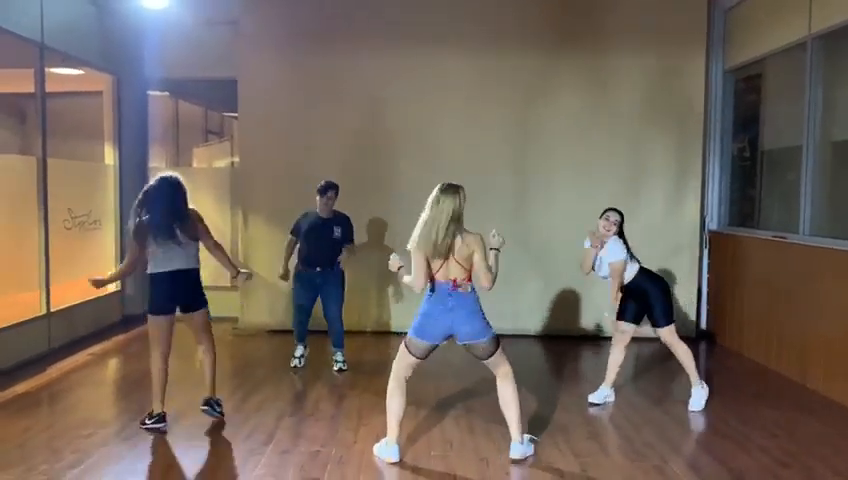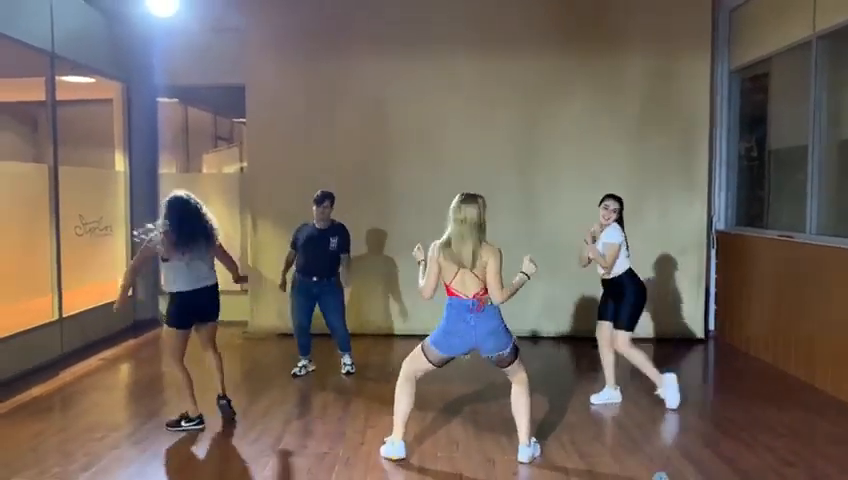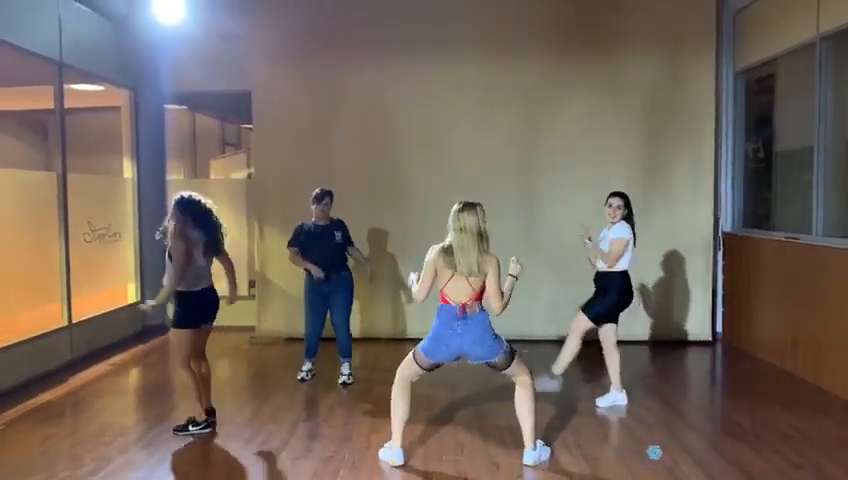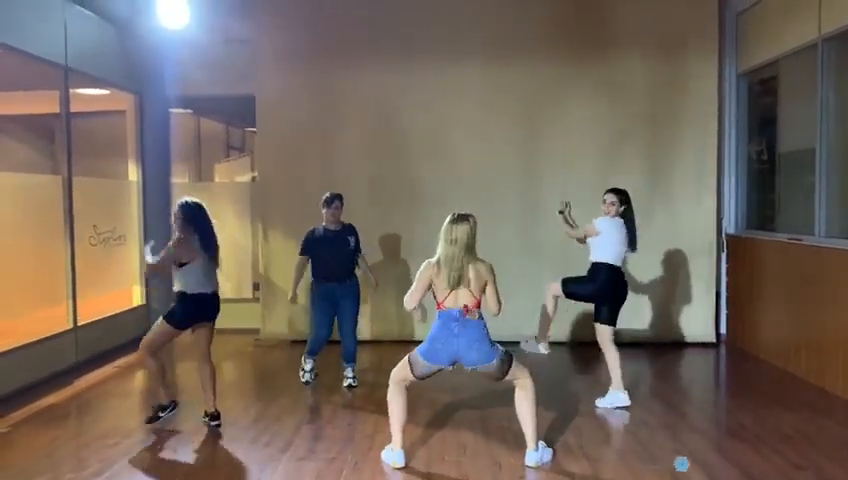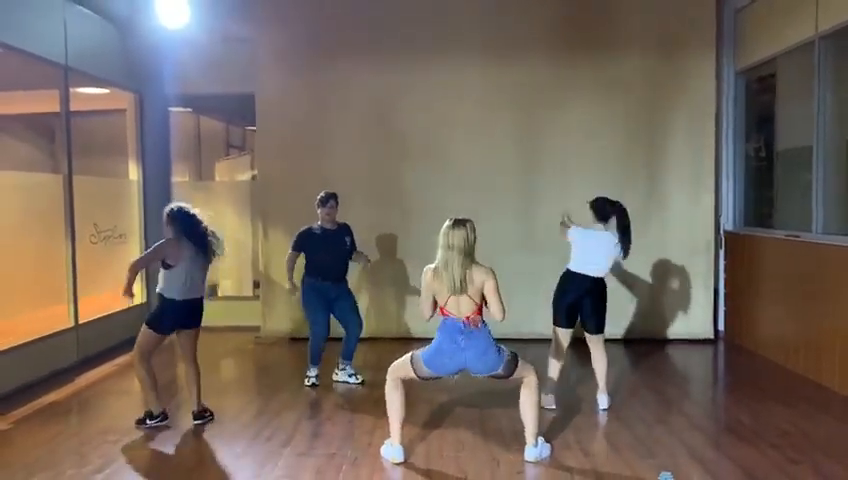
dt=0.3s
person 1, frame 1
left shoulder: (421, 238)
right shoulder: (472, 240)
left elbow: (418, 285)
right elbow: (486, 283)
left wrist: (400, 270)
right wrist: (494, 250)
left hip: (434, 313)
right hip: (468, 313)
left knee: (399, 374)
right knee: (504, 373)
left ankle: (390, 446)
right ankle: (518, 443)
person 1, frame 2
left shoulder: (438, 248)
right shoulder: (490, 252)
left elbow: (426, 293)
right elbow: (498, 297)
left wrist: (422, 263)
right wrist: (525, 274)
left hip: (454, 325)
right hip: (490, 325)
left knee: (408, 373)
right knee: (519, 378)
left ankle: (396, 443)
right ankle: (526, 447)
person 1, frame 3
left shoulder: (436, 253)
right shoulder: (490, 261)
left elbow: (419, 295)
right elbow: (497, 308)
left wrist: (413, 281)
right wrist: (513, 276)
left hip: (444, 332)
right hip: (478, 333)
left knee: (403, 377)
right knee: (522, 377)
left ankle: (394, 450)
right ankle: (531, 450)
person 1, frame 4
left shoulder: (431, 266)
right shoulder: (483, 268)
left elbow: (410, 304)
right elbow: (494, 309)
left hip: (441, 339)
right hip: (475, 340)
left knee: (396, 380)
right knee: (524, 380)
left ankle: (395, 452)
right ankle: (534, 451)
person 1, frame 5
left shoulder: (430, 273)
right shoulder: (484, 273)
left elbow: (426, 313)
right elbow: (499, 315)
left hip: (445, 349)
right hip: (481, 350)
left knee: (394, 374)
right knee: (529, 376)
left ankle: (395, 447)
right ankle: (533, 446)
person 2, frame 1
left shoulder: (143, 226)
right shoulder: (191, 218)
left elbow: (130, 265)
right elbow: (214, 247)
left wrist: (105, 281)
right wrist: (236, 272)
left hip: (160, 287)
right hip: (189, 283)
left knee: (159, 351)
right knee: (206, 342)
left ankle: (158, 413)
right ankle: (211, 399)
person 2, frame 2
left shoulder: (162, 239)
right shoulder: (206, 233)
left elbow: (133, 269)
right elbow: (226, 259)
left wrist: (122, 297)
right wrist: (238, 277)
left hip: (182, 302)
right hip: (208, 297)
left knee: (174, 360)
right knee: (210, 347)
left ankle: (193, 414)
right ankle: (223, 396)
person 2, frame 3
left shoulder: (180, 237)
right shoulder: (208, 235)
left elbow: (177, 275)
right elbow: (227, 262)
left wrist: (157, 301)
right wrist: (233, 289)
left hip: (189, 302)
right hip: (209, 300)
left knee: (184, 363)
right knee: (198, 355)
left ankle: (201, 419)
right ankle: (207, 409)
person 2, frame 4
left shoulder: (181, 243)
right shoulder: (207, 242)
left elbow: (152, 268)
left wrist: (148, 251)
left hip: (189, 304)
right hip: (210, 302)
left knee: (147, 350)
right knee: (204, 357)
left ankle: (165, 401)
right ankle: (212, 412)
person 2, frame 5
left shoulder: (168, 246)
right shoulder: (203, 245)
left elbow: (136, 265)
right elbow: (206, 264)
left wrist: (128, 287)
left hip: (169, 308)
right hip: (194, 308)
left knee: (139, 358)
right knee: (190, 360)
left ankle: (156, 413)
right ankle: (199, 409)
person 3, frame 1
left shoulder: (615, 247)
right shoulder: (593, 240)
left elbow: (615, 285)
right elbow: (585, 270)
right wrist: (593, 247)
left hip: (651, 288)
right hip: (632, 293)
left knee: (669, 339)
right knee: (619, 339)
left ankle: (698, 386)
right ankle: (606, 389)
person 3, frame 2
left shoulder: (614, 231)
right shoulder: (597, 231)
left elbow: (607, 265)
right elbow: (583, 263)
left wrist: (591, 247)
right wrist: (589, 242)
left hip: (629, 289)
right hip: (611, 289)
left knee: (621, 345)
right knee: (603, 338)
left ankle: (663, 381)
right ankle: (611, 390)
person 3, frame 3
left shoulder: (622, 229)
right shoulder: (608, 230)
left elbow: (610, 261)
right elbow: (597, 263)
left wrist: (589, 242)
right wrist: (589, 245)
left hip: (615, 288)
right hip: (609, 289)
left knee: (576, 328)
right knee: (608, 341)
left ankle: (554, 375)
right ankle: (617, 392)
person 3, frame 4
left shoulder: (604, 223)
right shoulder: (618, 226)
left elbow: (576, 234)
right elbow: (586, 237)
left wrist: (563, 217)
right wrist: (570, 218)
left hip: (602, 280)
right hip: (616, 284)
left knee: (551, 290)
right knee: (605, 340)
left ankle: (540, 342)
right ankle: (618, 393)
person 3, frame 5
left shoulder: (577, 232)
right shoulder: (616, 241)
left elbow: (566, 230)
left wrist: (566, 223)
left hip: (568, 285)
right hip: (594, 290)
left knee: (559, 343)
right knee: (596, 344)
left ankle: (548, 394)
right ankle: (603, 395)
person 4, frame 1
left shoulder: (343, 220)
right shoulder: (305, 218)
left elbow: (350, 245)
right elbow: (292, 242)
left wrist: (347, 252)
right wrist: (285, 265)
left hip: (332, 274)
right hip: (305, 273)
left knee: (334, 316)
right knee: (300, 314)
left ankle: (338, 355)
right ankle: (300, 348)
person 4, frame 2
left shoulder: (340, 230)
right shoulder: (303, 229)
left elbow: (345, 257)
right elbow: (292, 253)
left wrist: (345, 273)
right wrist: (283, 275)
left hip: (329, 284)
right hip: (302, 284)
left knee: (337, 324)
right knee: (300, 324)
left ankle: (346, 357)
right ankle: (305, 361)
person 4, frame 3
left shoulder: (339, 225)
right shoulder: (302, 229)
left elbow: (350, 248)
right elbow: (292, 254)
left wrist: (365, 263)
right wrist: (310, 266)
left hip: (340, 282)
right hip: (315, 284)
left knee: (341, 325)
right knee: (312, 327)
left ankle: (345, 366)
right ankle: (308, 364)
person 4, frame 4
left shoulder: (350, 231)
right shoulder: (313, 235)
left elbow: (358, 256)
right elbow: (302, 261)
left wrist: (370, 274)
right wrist: (294, 289)
left hip: (348, 288)
right hip: (322, 289)
left knee: (348, 331)
right knee: (321, 332)
left ankle: (349, 371)
right ankle: (308, 361)
person 4, frame 5
left shoulder: (345, 230)
right shoulder: (307, 233)
left elbow: (352, 252)
right elbow: (292, 256)
left wrist: (362, 258)
right wrist: (290, 280)
left hip: (340, 288)
right hip: (315, 289)
left knee: (355, 326)
right knee: (320, 331)
left ankle: (344, 369)
right ankle: (312, 371)
